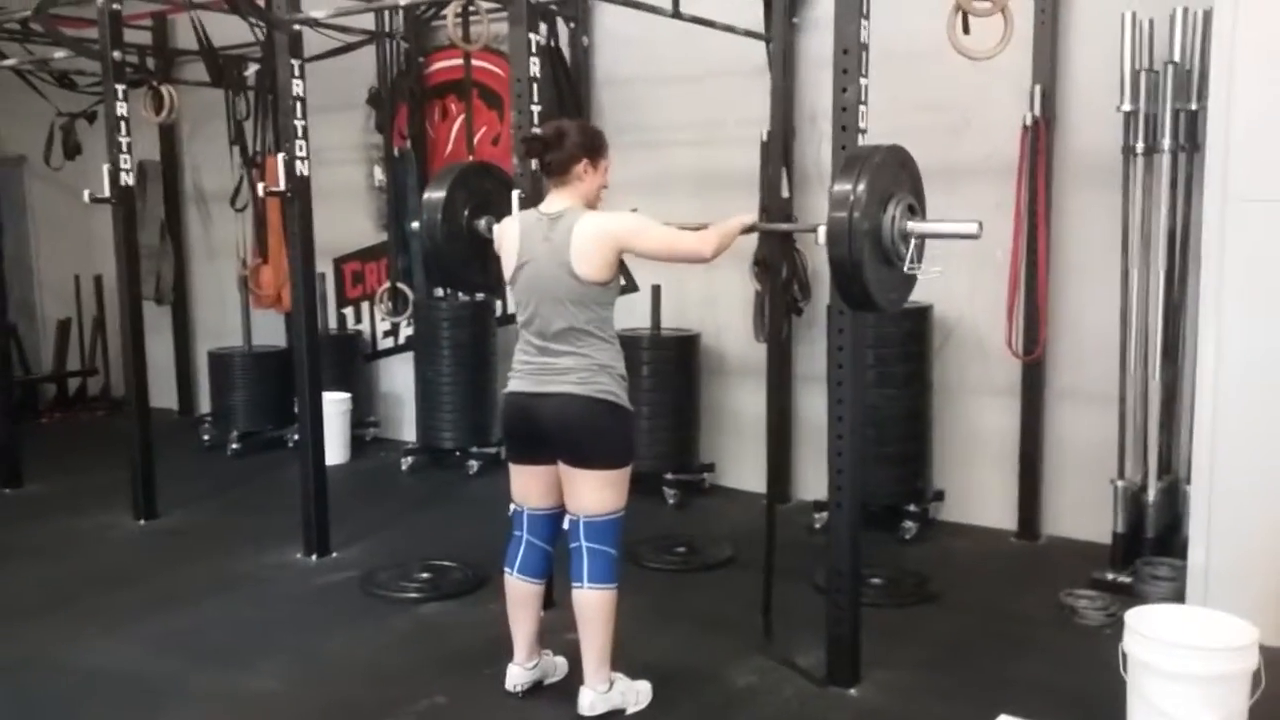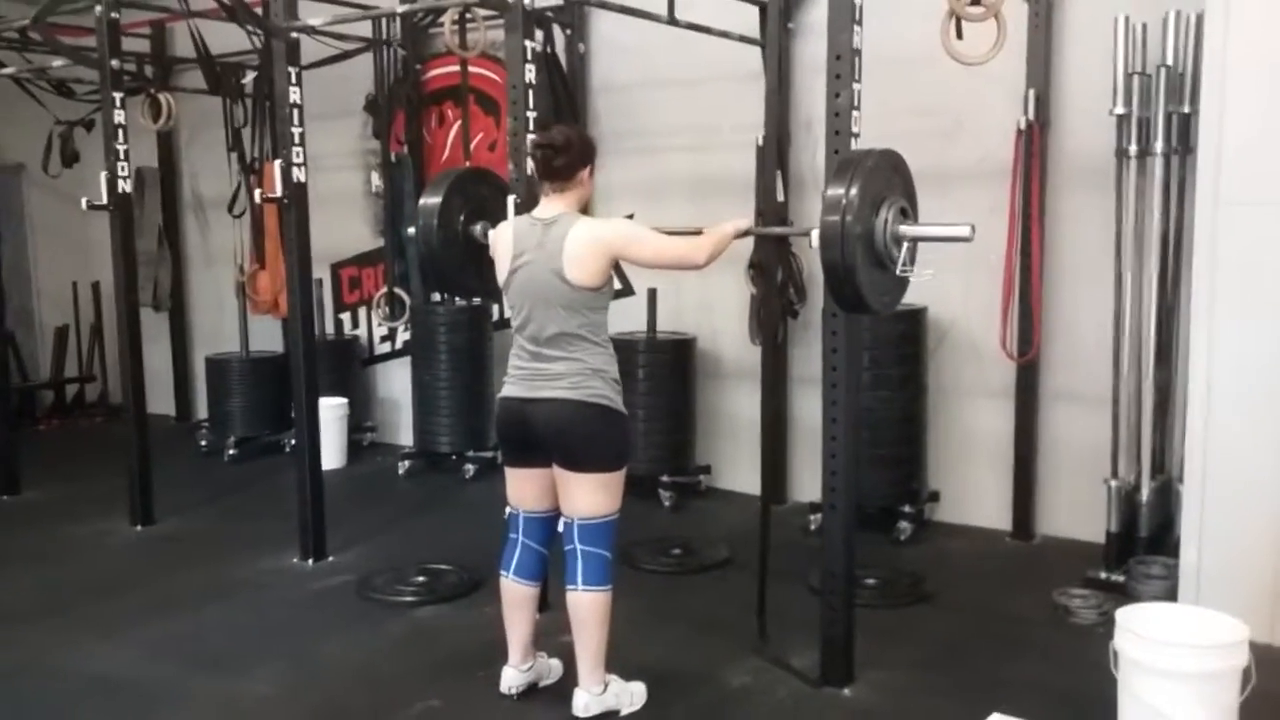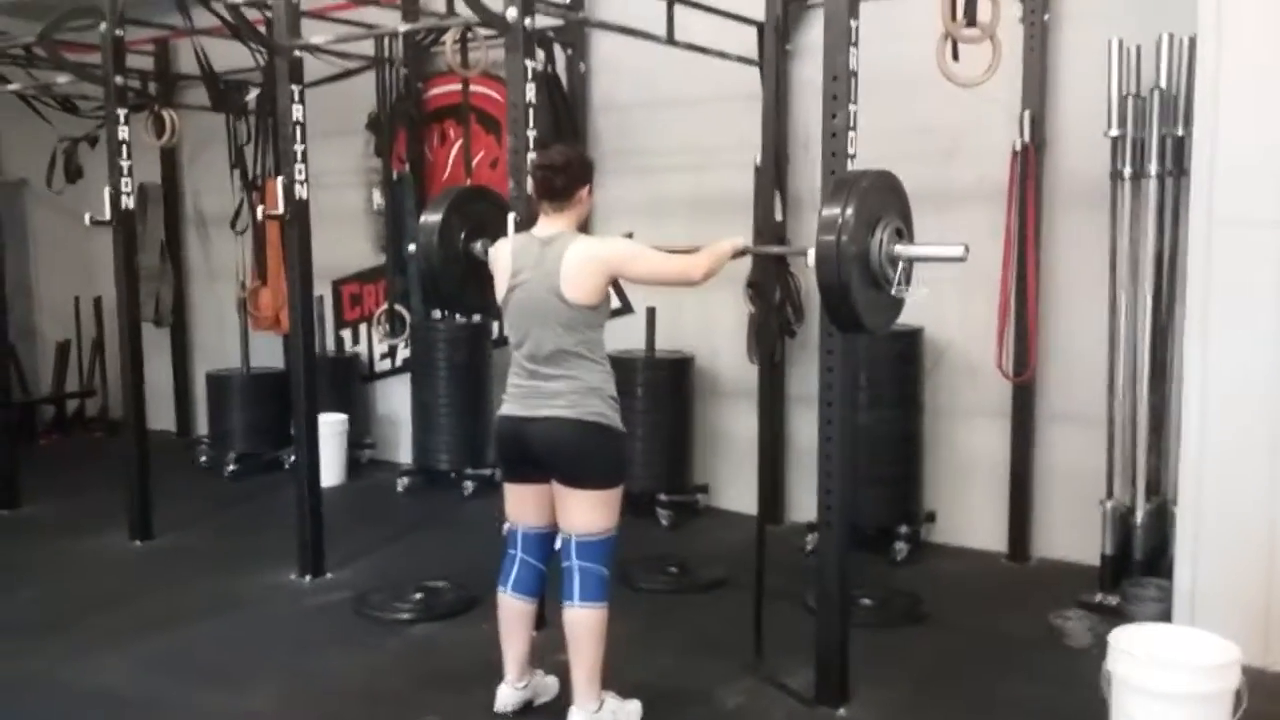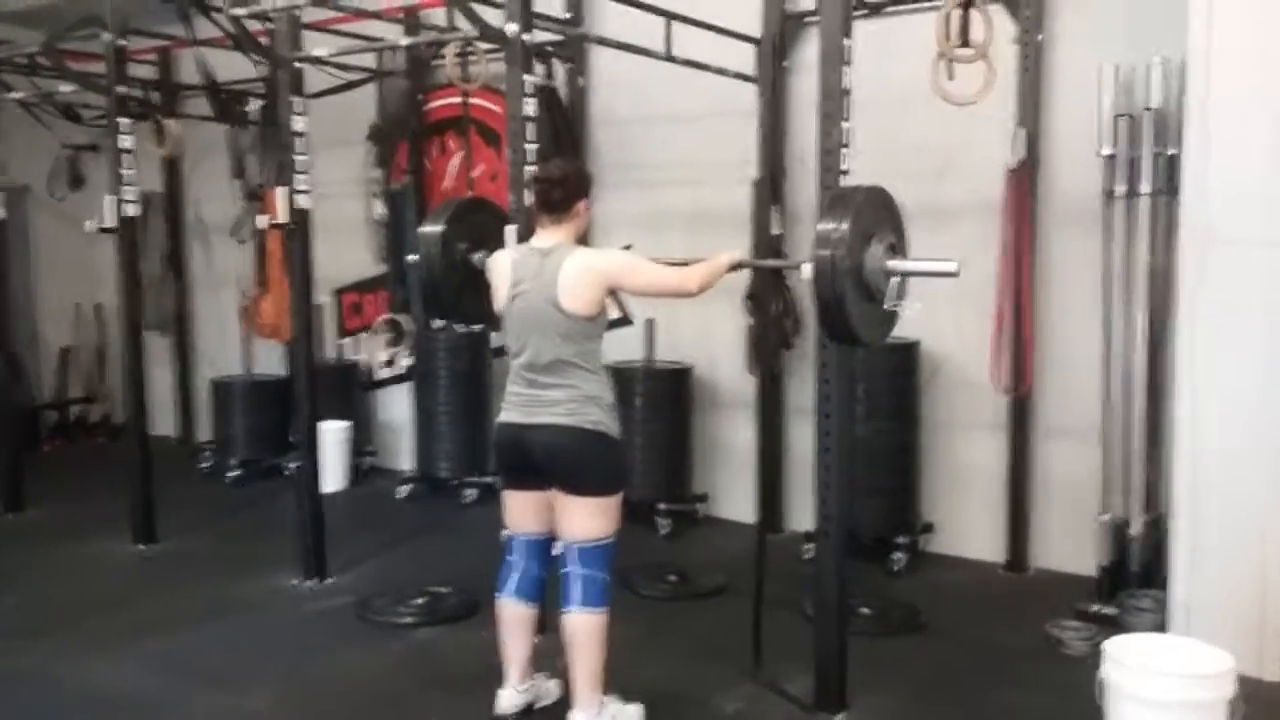
dt=0.2s
person 1, frame 1
left shoulder: (511, 230)
right shoulder: (605, 229)
right elbow: (702, 247)
right wrist: (740, 222)
left hip: (524, 402)
right hip: (589, 407)
left knee: (530, 533)
right knee: (594, 545)
left ankle: (524, 663)
person 1, frame 2
left shoulder: (505, 235)
right shoulder: (598, 236)
right elbow: (695, 254)
right wrist: (733, 227)
left hip: (518, 406)
right hip: (583, 411)
left knee: (525, 536)
right knee: (588, 548)
left ankle: (518, 665)
person 1, frame 3
left shoulder: (503, 254)
right shoulder: (597, 255)
right elbow: (692, 270)
right wrist: (731, 246)
left hip: (517, 423)
right hip: (581, 429)
left knee: (524, 552)
right knee: (586, 564)
person 1, frame 4
left shoulder: (502, 264)
right shoulder: (595, 266)
right elbow: (688, 282)
right wrist: (727, 260)
left hip: (515, 431)
right hip: (579, 436)
left knee: (523, 558)
right knee: (585, 570)
